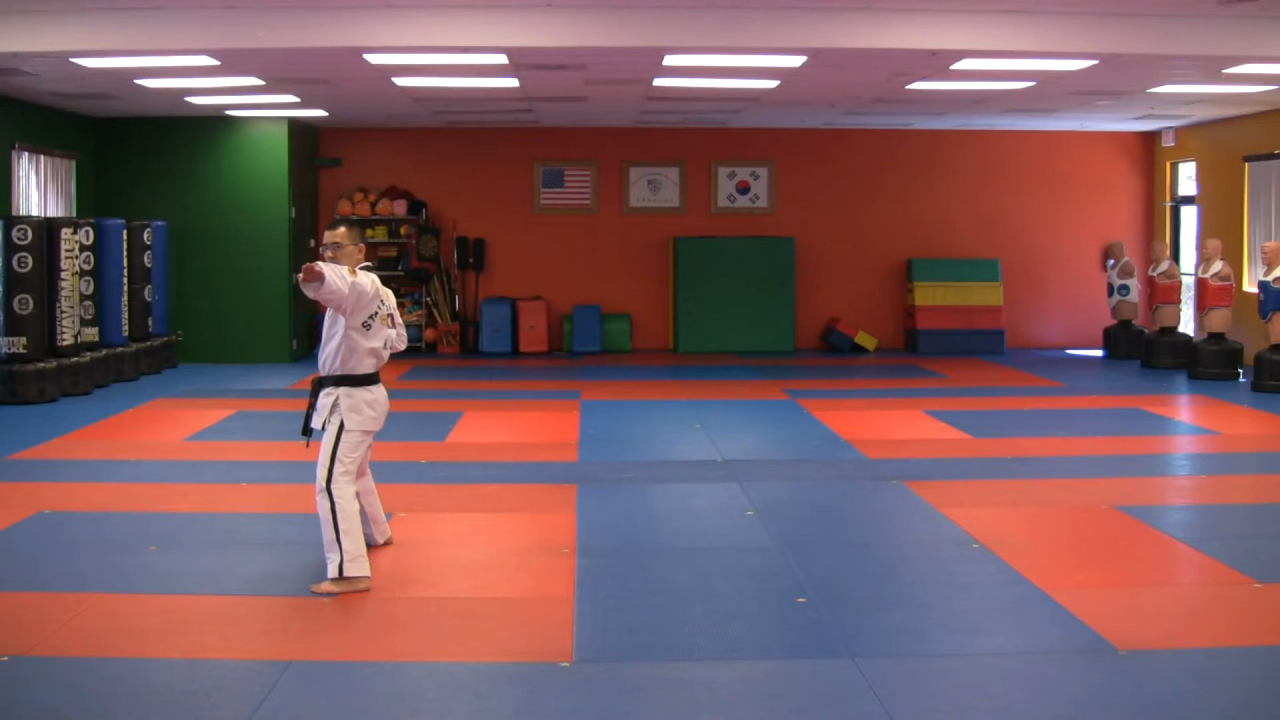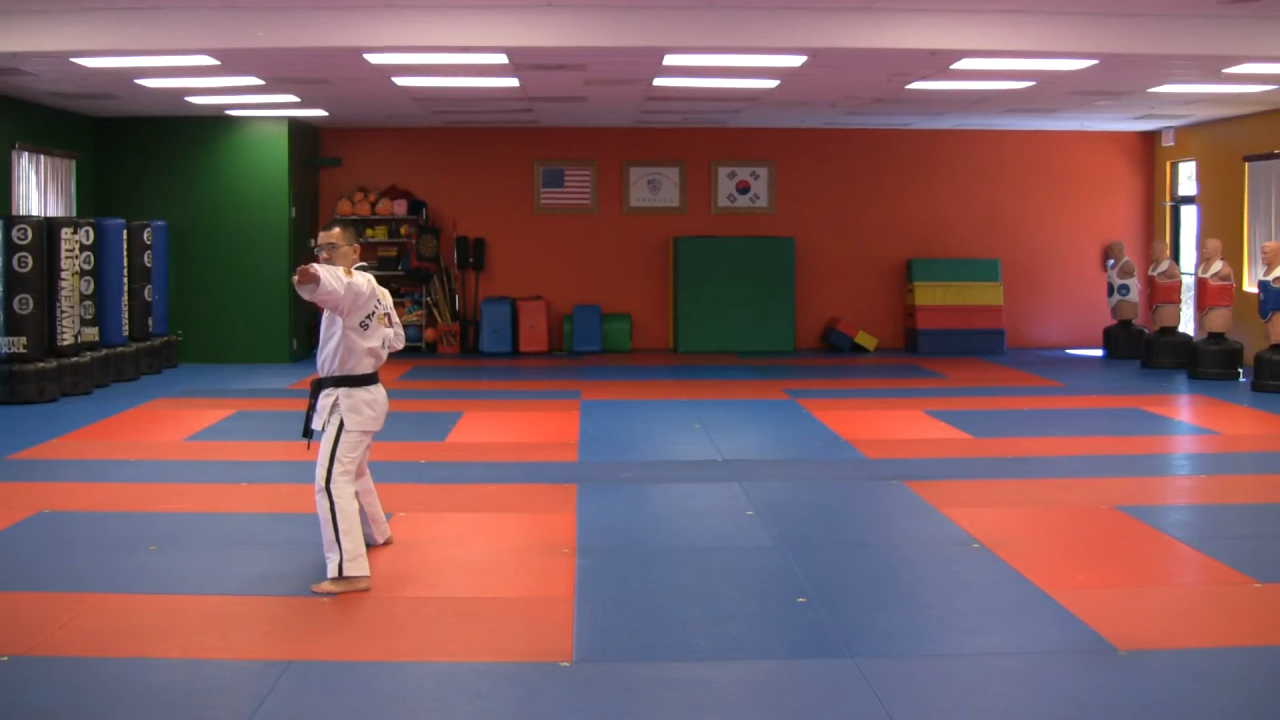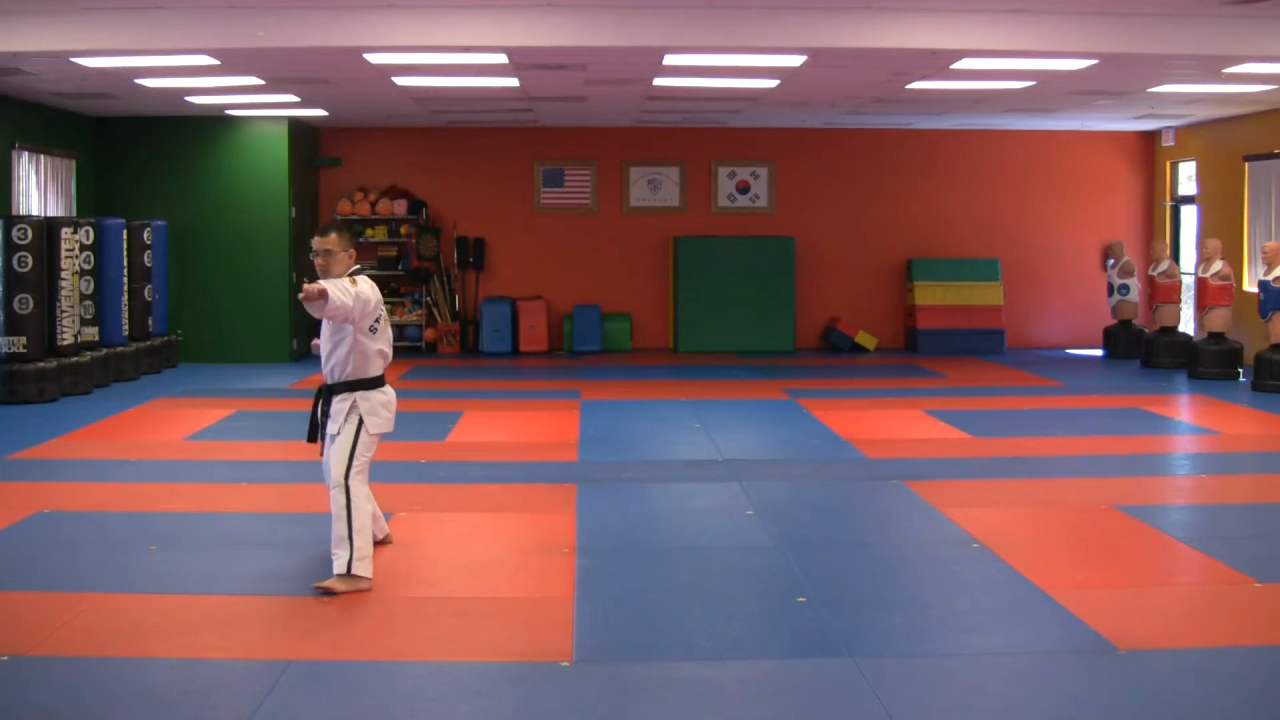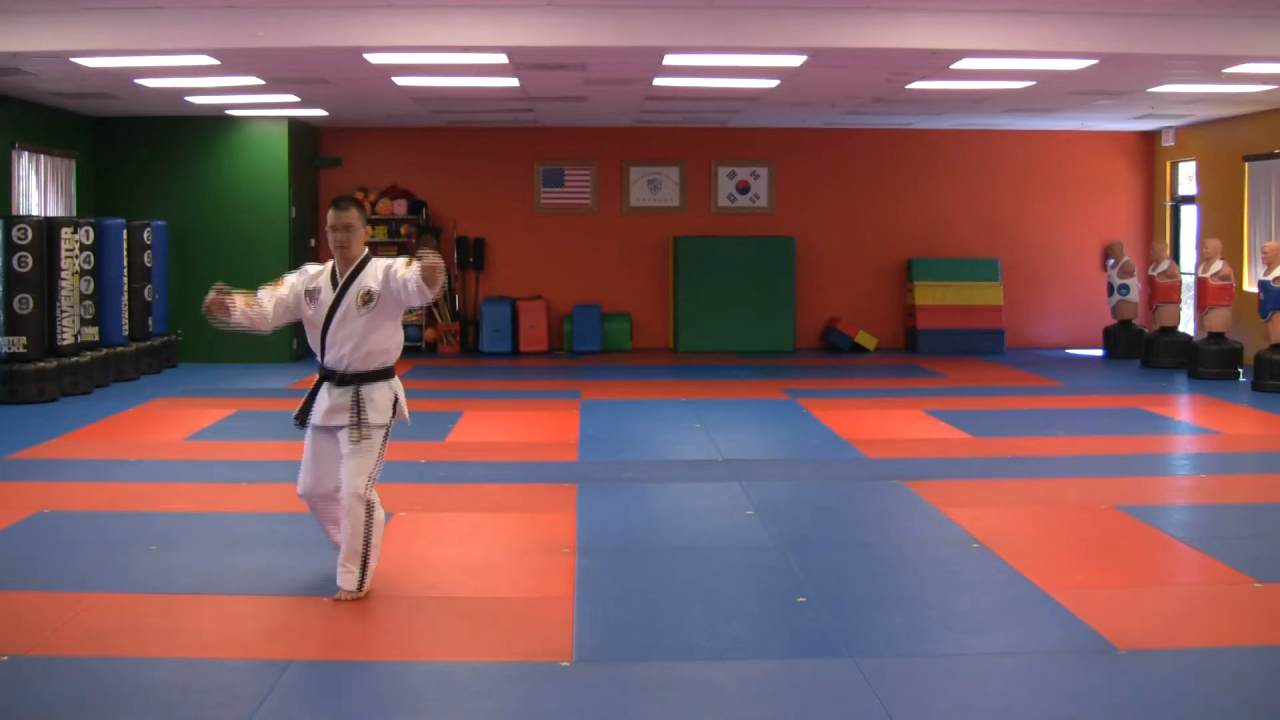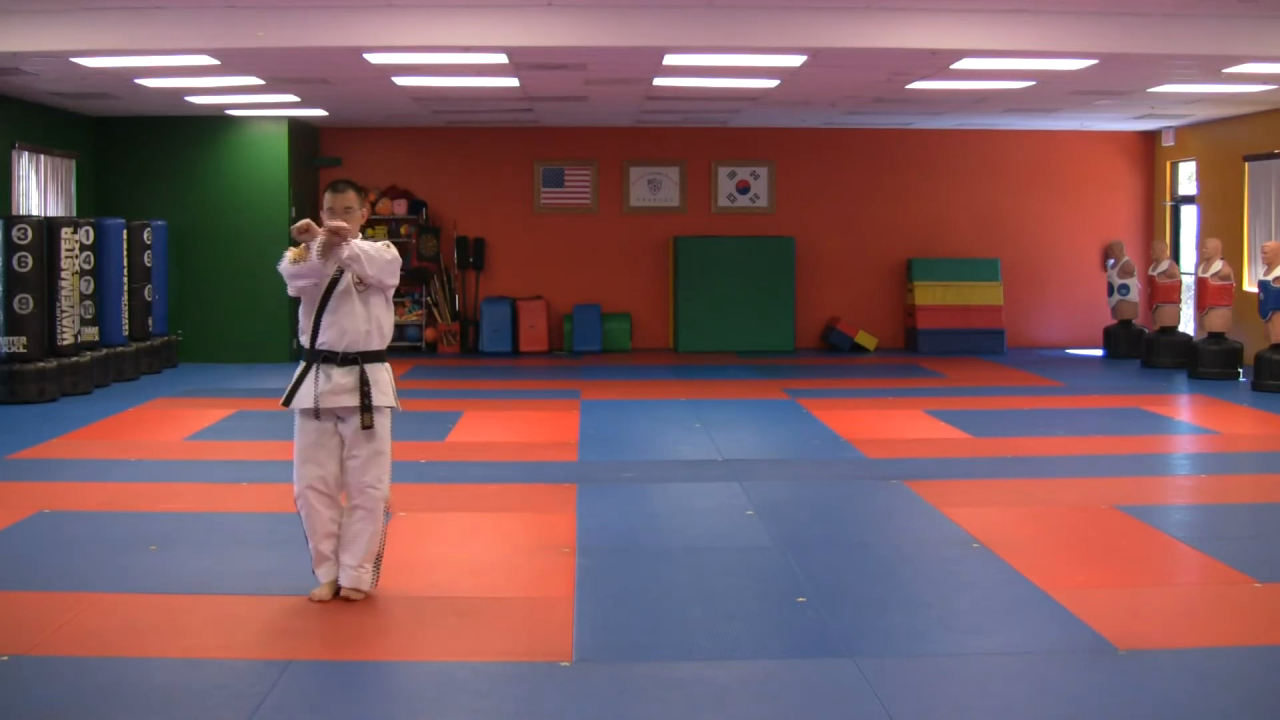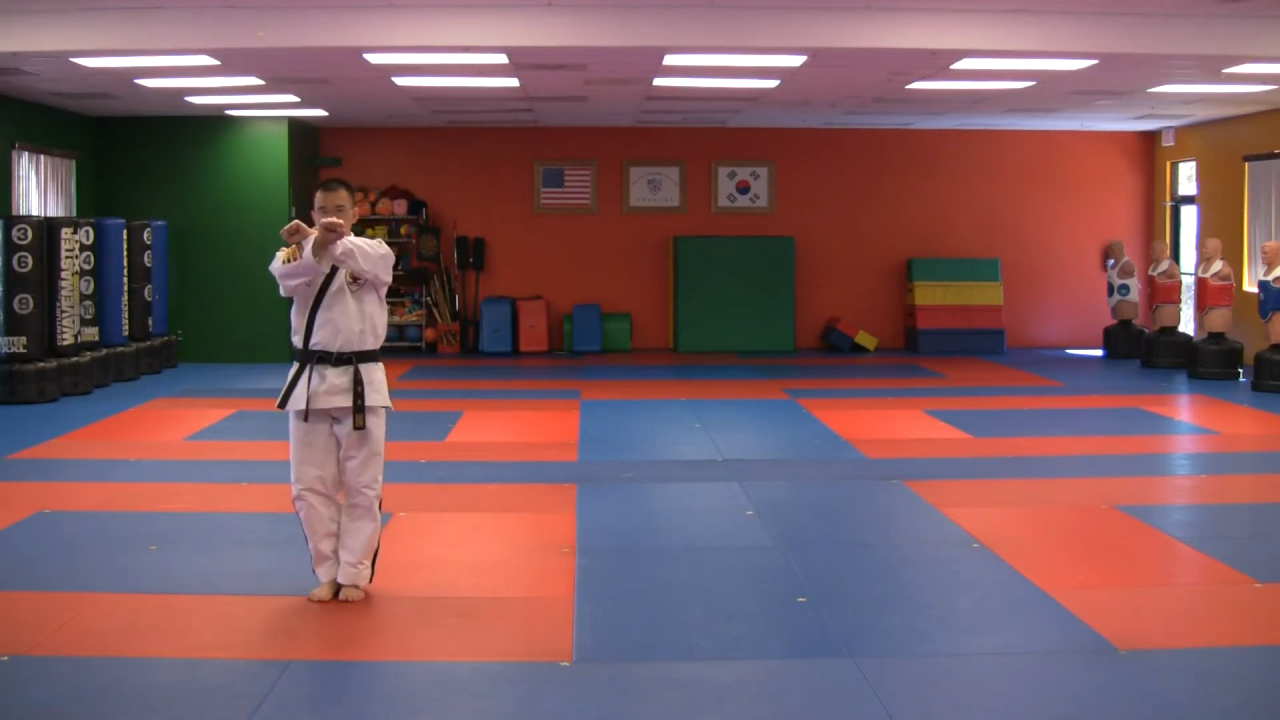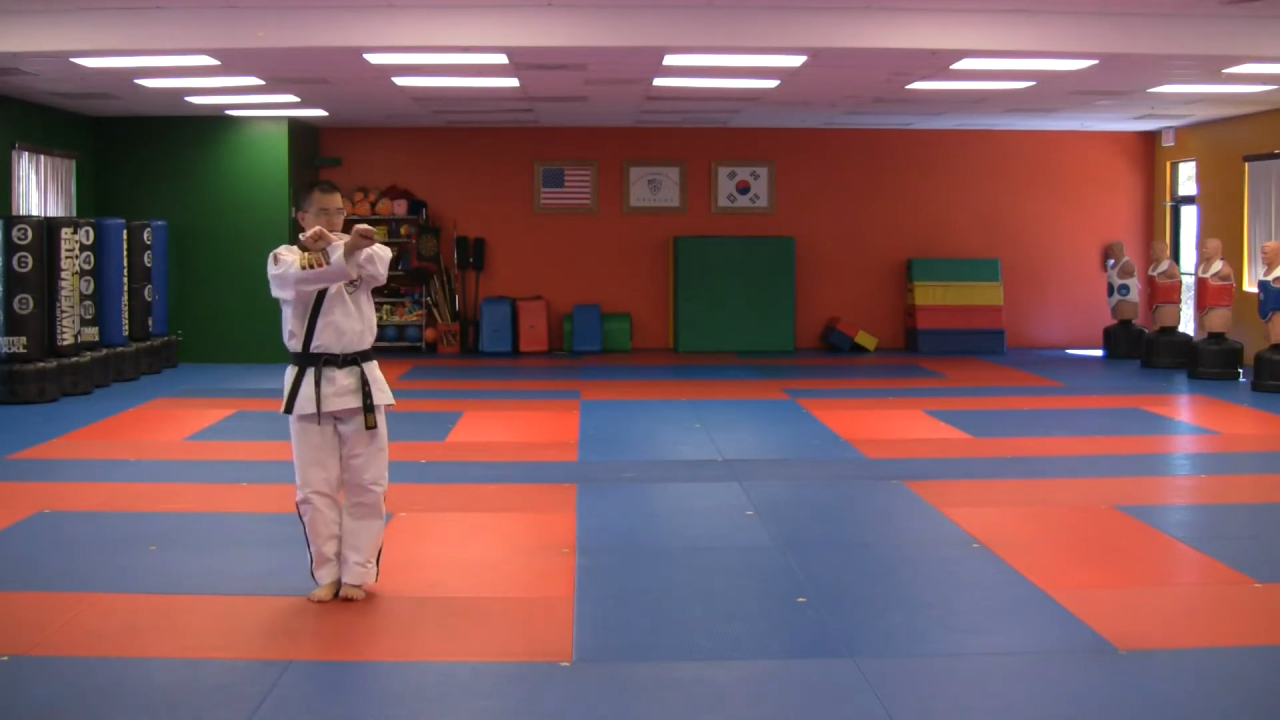
dt=0.7s
person 1, frame 1
left shoulder: (360, 284)
right shoulder: (379, 290)
left elbow: (339, 283)
right elbow: (398, 338)
left wrist: (317, 276)
right wrist: (366, 339)
left hip: (350, 397)
right hip: (364, 392)
left knee: (333, 480)
right knee: (353, 471)
left ankle: (350, 572)
right ankle: (376, 533)
person 1, frame 2
left shoulder: (357, 283)
right shoulder: (375, 290)
left elbow: (335, 283)
right elbow: (395, 338)
left wrist: (313, 278)
right wrist: (361, 338)
left hip: (348, 398)
right hip: (361, 392)
left knee: (332, 479)
right knee: (353, 470)
left ankle: (350, 571)
right ankle: (376, 532)
person 1, frame 3
left shoulder: (359, 288)
right shoulder: (357, 287)
left elbow: (342, 299)
left wrist: (320, 294)
right wrist: (330, 346)
left hip: (361, 401)
right hip: (347, 399)
left knee: (344, 477)
right knee: (339, 470)
left ankle: (354, 571)
right ankle: (375, 531)
person 1, frame 4
left shoulder: (387, 273)
right shoulder: (309, 278)
left elbow: (417, 288)
right elbow: (266, 308)
left wrist: (431, 275)
right wrist: (230, 307)
left hip: (372, 397)
right hip: (327, 395)
left knee: (355, 488)
right knee: (314, 486)
left ankle: (352, 579)
right ankle: (352, 543)
person 1, frame 5
left shoulder: (382, 256)
right shoulder: (306, 255)
left elbow: (368, 262)
right elbow: (295, 273)
left wrist: (331, 242)
right wrist: (324, 246)
left hip: (366, 383)
right hip: (316, 381)
left knee: (369, 487)
right knee: (313, 485)
left ankle: (357, 575)
right ankle: (328, 573)
person 1, frame 6
left shoulder: (374, 254)
right shoulder: (299, 255)
left elbow: (366, 260)
right elbow: (286, 272)
left wrist: (326, 240)
right wrist: (316, 243)
left hip: (360, 382)
right hip: (310, 381)
left knee: (362, 485)
right knee: (311, 485)
left ankle: (354, 574)
right ankle: (328, 573)
person 1, frame 7
left shoulder: (361, 252)
right shoulder: (284, 257)
left elbow: (377, 263)
right elbow: (301, 276)
left wrist: (349, 246)
right wrist: (345, 249)
left hip: (359, 381)
right hip: (311, 384)
left knee: (367, 484)
right knee: (315, 487)
left ankle: (357, 574)
right ankle: (328, 575)
